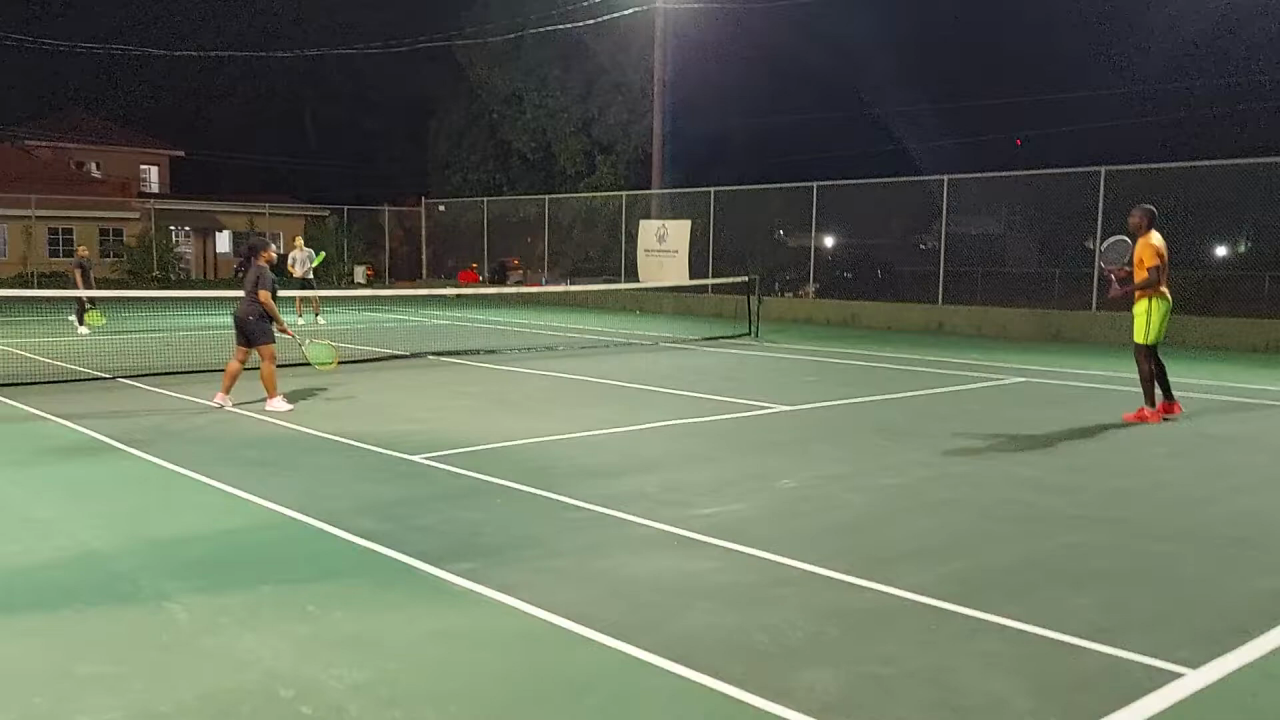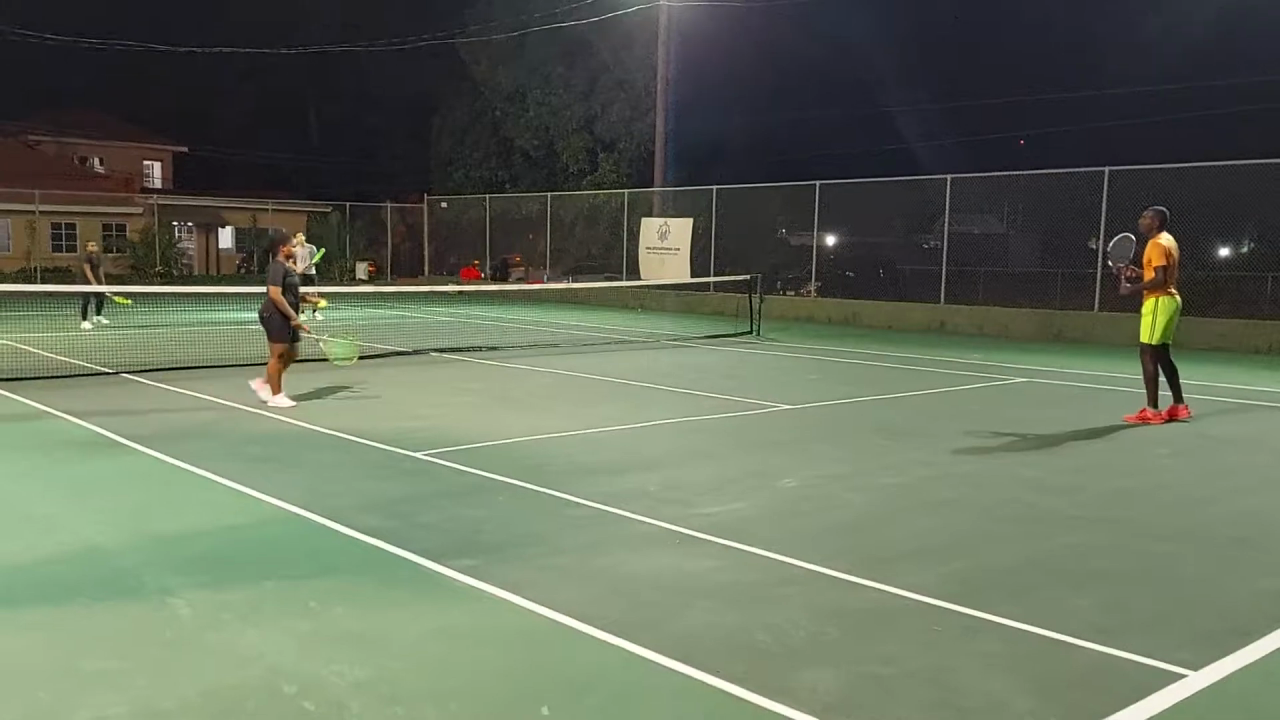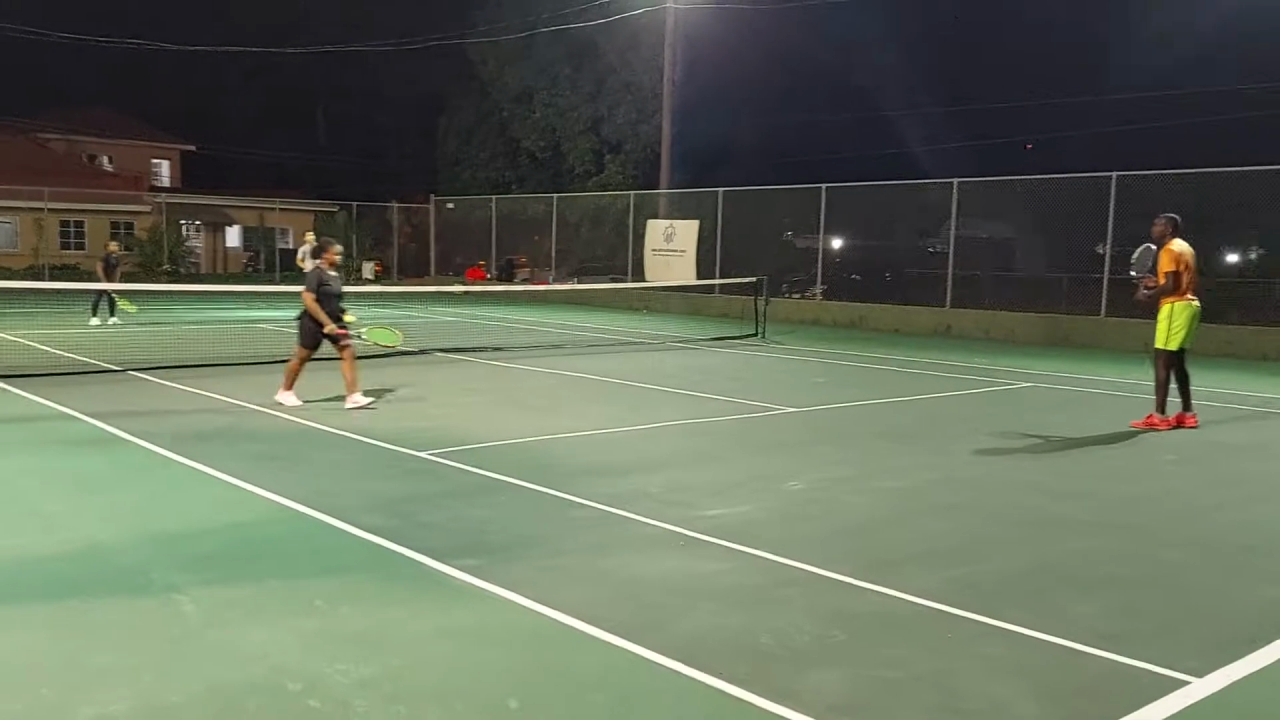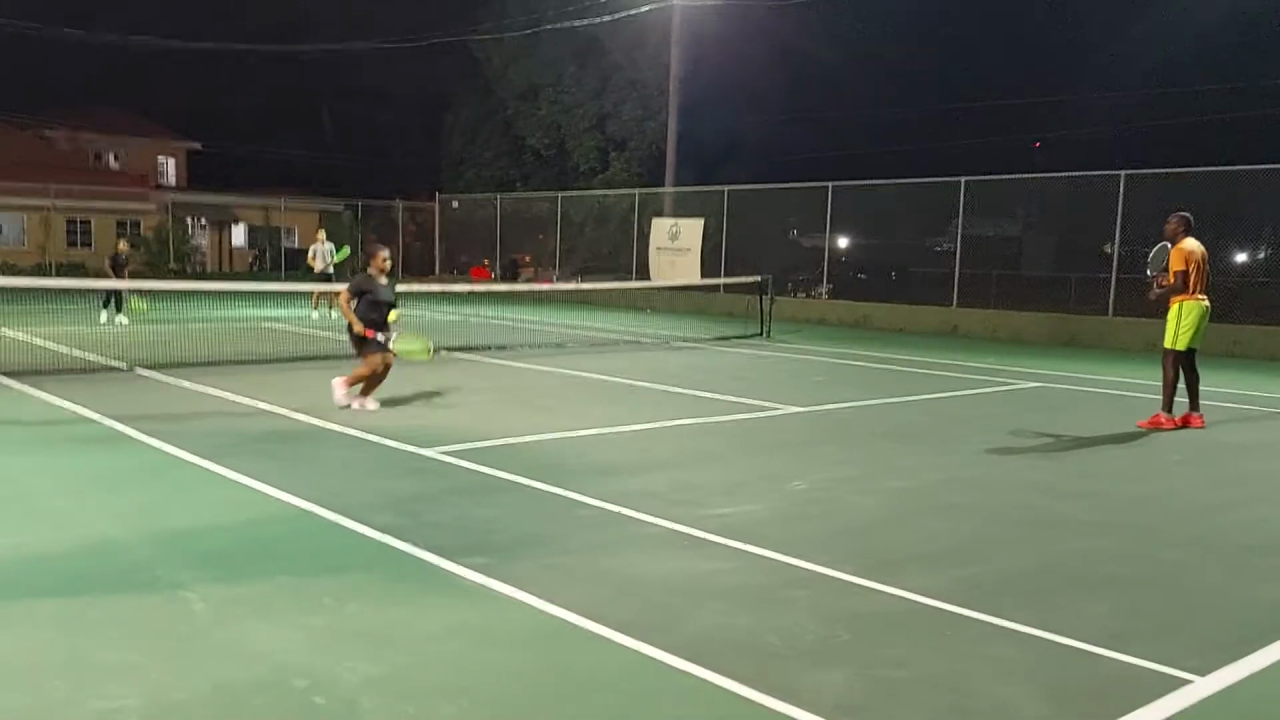
dt=0.3s
person 1, frame 1
left shoulder: (1149, 243)
right shoulder: (1151, 239)
left elbow: (1154, 279)
left wrist: (1124, 290)
left hip: (1151, 302)
right hip: (1154, 301)
left knee: (1142, 354)
right knee: (1150, 354)
left ankle: (1150, 410)
right ankle: (1169, 401)
person 1, frame 2
left shoulder: (1158, 243)
right shoulder: (1166, 240)
left elbow: (1161, 279)
left wrist: (1133, 288)
right wrist: (1138, 273)
left hip: (1159, 302)
right hip: (1167, 300)
left knee: (1147, 354)
right knee: (1162, 355)
left ankle: (1152, 410)
right ankle: (1179, 406)
person 1, frame 3
left shoulder: (1169, 250)
right shoulder: (1185, 248)
left elbow: (1171, 286)
left wrist: (1148, 295)
right wrist: (1157, 283)
left hip: (1175, 308)
right hip: (1188, 305)
left knee: (1162, 360)
right knee: (1177, 361)
left ankle: (1160, 416)
right ankle: (1187, 414)
person 1, frame 4
left shoulder: (1180, 249)
right shoulder: (1198, 248)
left elbow: (1180, 285)
left wrist: (1159, 293)
right wrist: (1168, 283)
left hip: (1185, 307)
right hip: (1199, 305)
left knee: (1170, 360)
right knee: (1187, 360)
left ankle: (1166, 416)
right ankle: (1194, 414)
person 2, frame 1
left shoulder: (253, 271)
right shoulder: (264, 273)
right elbow: (265, 299)
left wrist: (274, 319)
right wrist: (280, 322)
left hip: (243, 317)
right hip: (255, 319)
left knee: (239, 358)
right knee: (269, 358)
left ankle: (222, 395)
right ankle: (273, 400)
person 2, frame 2
left shoulder: (286, 267)
right shoulder: (277, 268)
right elbow: (275, 295)
right wrist: (293, 317)
left hip: (283, 316)
right hip: (274, 316)
left knee: (290, 355)
right knee: (277, 355)
left ankle: (263, 383)
right ankle: (276, 396)
person 2, frame 3
left shoulder: (335, 275)
right shoulder: (316, 275)
right elbow: (308, 301)
left wrist: (342, 311)
right wrist: (326, 323)
left hip: (336, 322)
right hip: (313, 322)
left knee: (349, 353)
right knee: (301, 358)
left ankle: (354, 397)
right ankle: (285, 392)
person 2, frame 4
left shoulder: (389, 284)
right shoulder: (363, 280)
left elbow: (389, 308)
right elbow: (343, 300)
left wrist: (393, 316)
right wrist: (355, 323)
left hip: (379, 330)
right hip: (363, 331)
left knee: (387, 363)
right knee: (374, 367)
left ankle: (361, 398)
right ankle: (343, 384)
